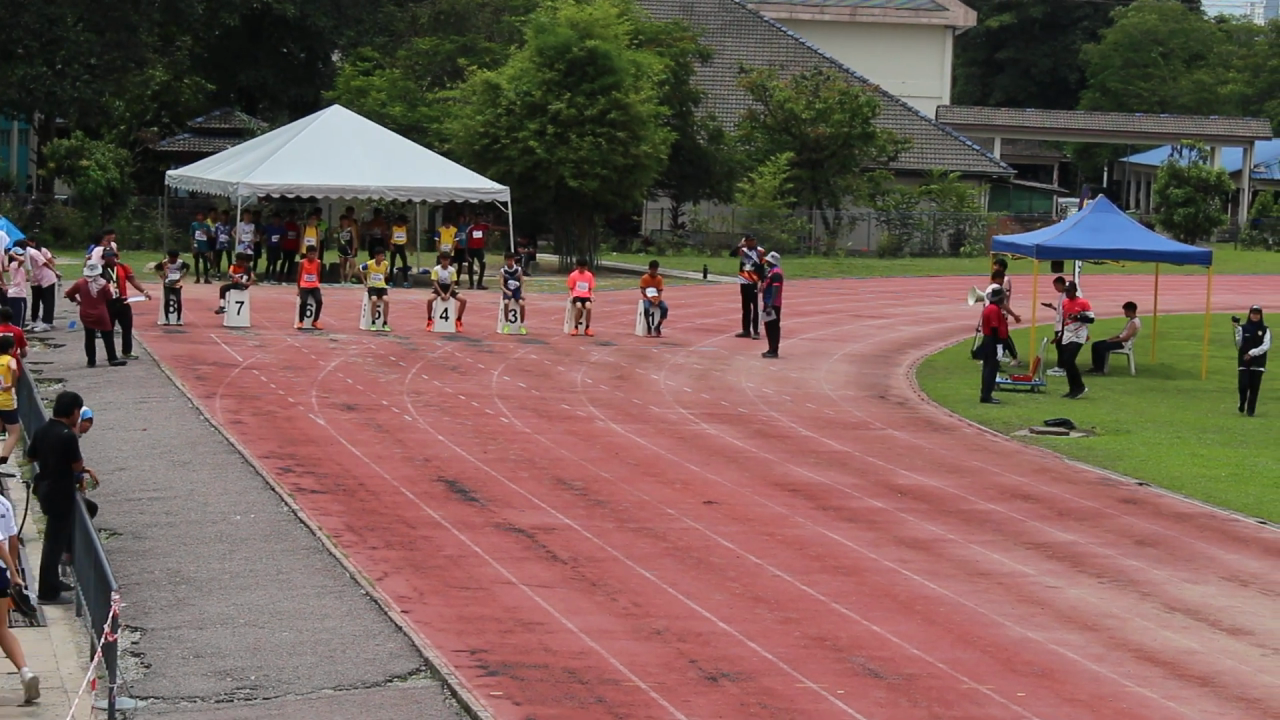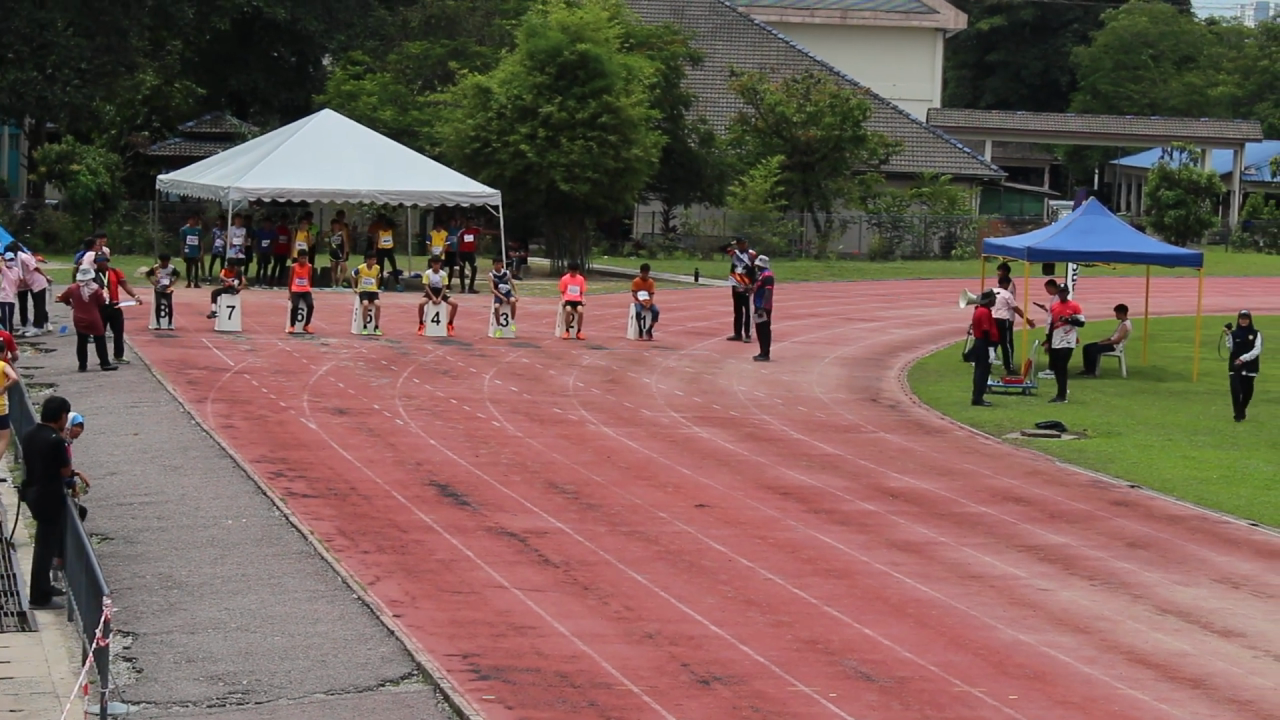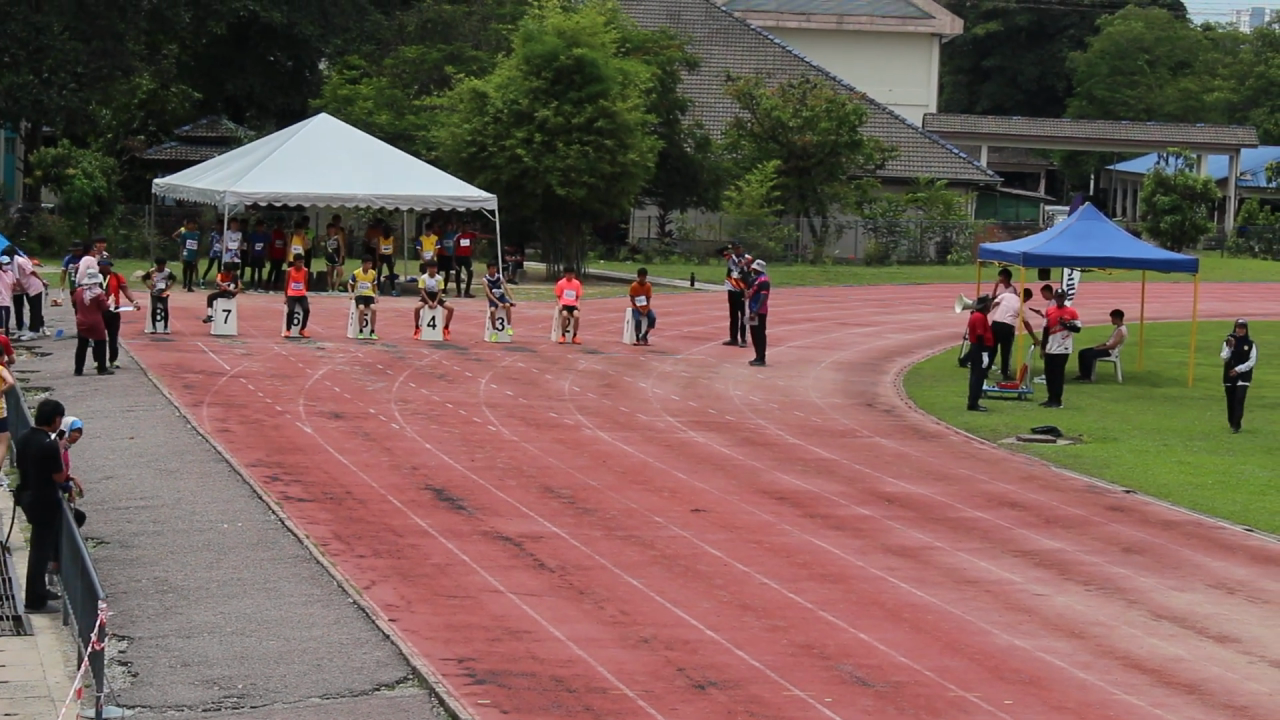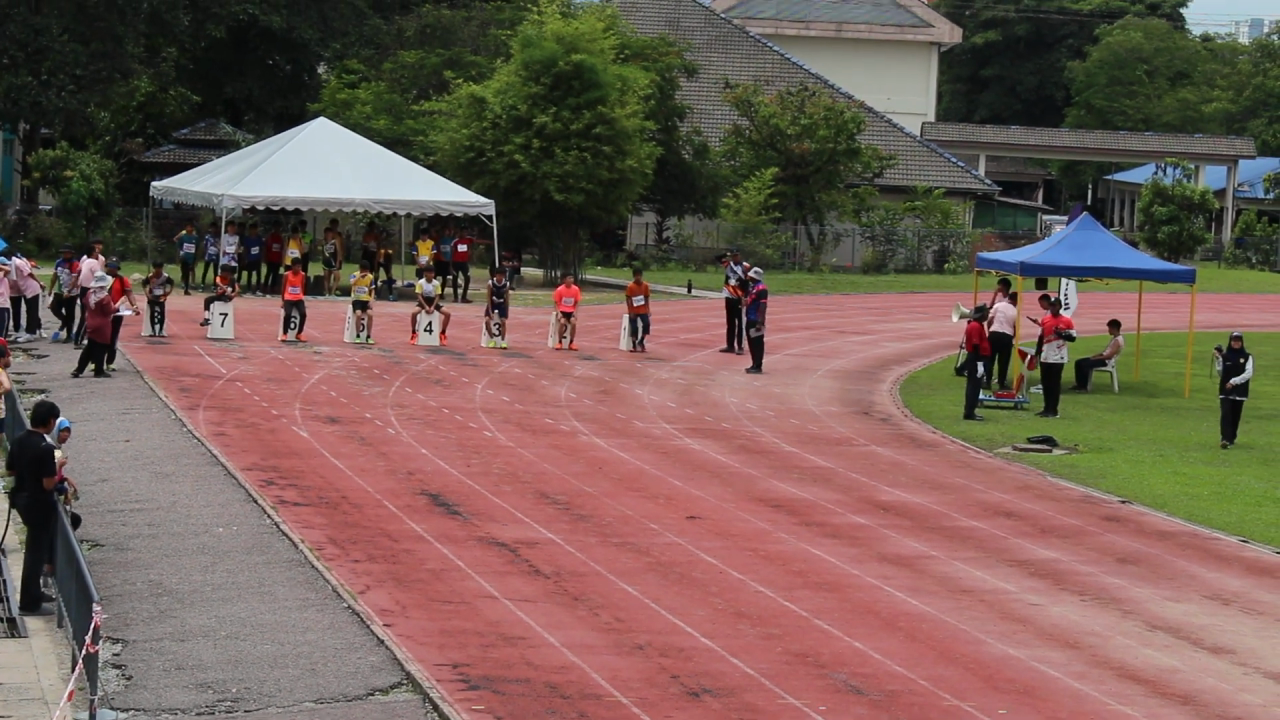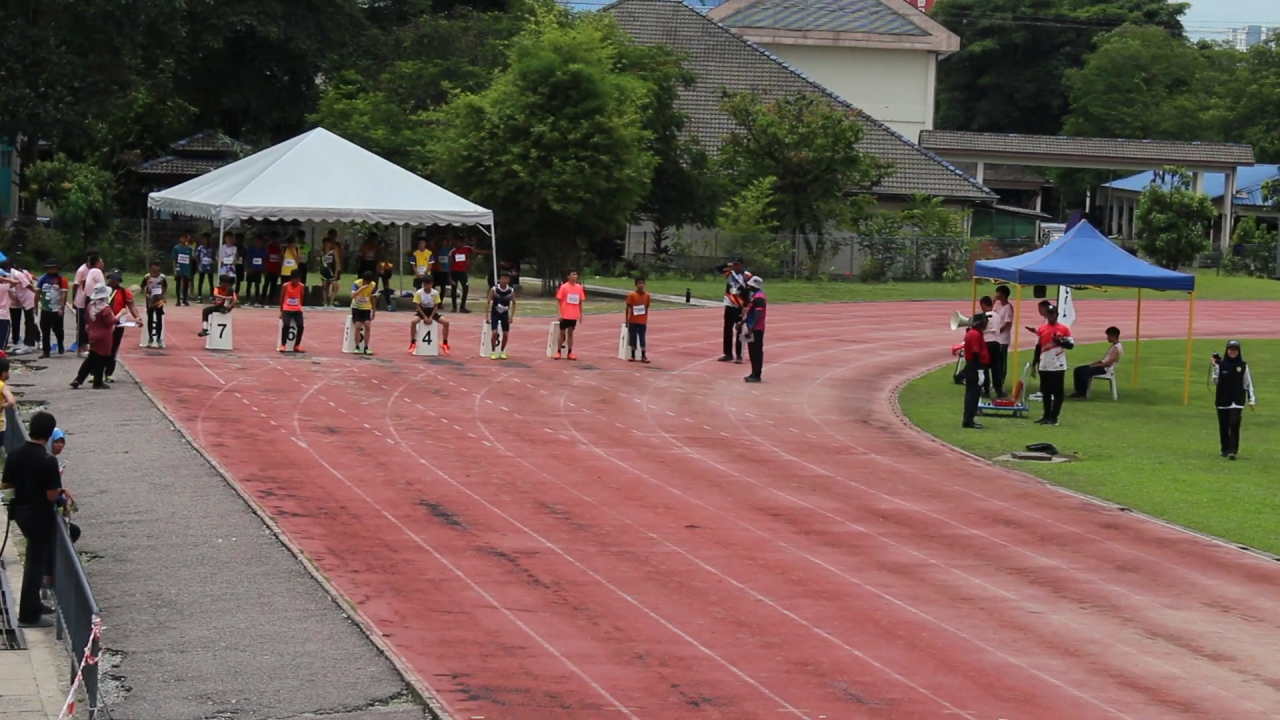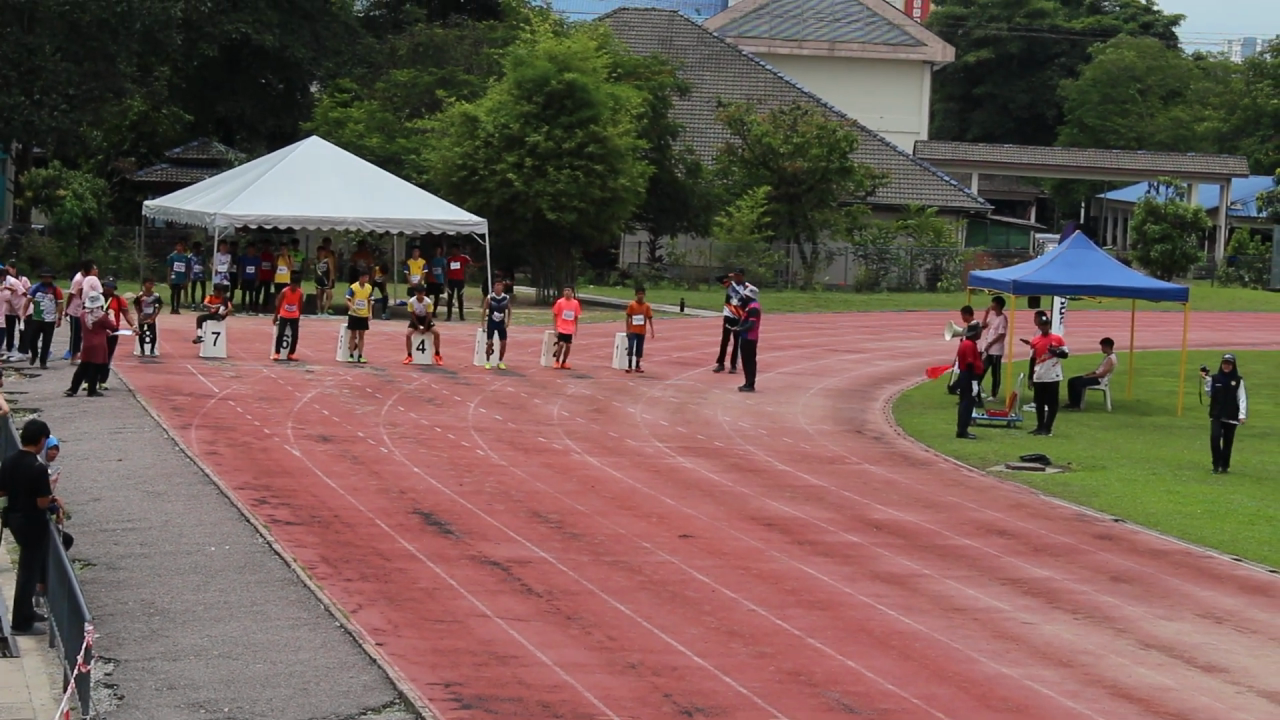
dt=0.5s
person 1, frame 1
left shoulder: (42, 430)
right shoulder: (67, 436)
left elbow: (30, 457)
right elbow: (77, 467)
left hip: (45, 488)
right hip: (60, 493)
left knee: (55, 538)
right knee: (56, 541)
left ankle: (52, 581)
right ankle: (48, 592)
person 1, frame 2
left shoulder: (29, 435)
right shoulder: (55, 440)
right elbow: (66, 472)
right wrist: (62, 442)
left hip: (33, 493)
right hip: (48, 498)
left knee: (45, 543)
right knee: (46, 546)
left ankle: (43, 586)
right ankle: (39, 597)
person 1, frame 3
left shoulder: (23, 439)
right shoulder: (49, 445)
right elbow: (58, 478)
right wrist: (59, 453)
left hip: (28, 497)
right hip: (43, 501)
left knee: (41, 546)
right knee: (41, 549)
left ankle: (38, 590)
right ankle: (35, 601)
person 1, frame 4
left shoulder: (18, 441)
right shoulder: (44, 448)
left elbow: (10, 470)
right elbow: (48, 484)
right wrist: (57, 467)
left hip: (22, 499)
right hip: (39, 504)
left knee: (36, 548)
right knee: (37, 551)
left ankle: (33, 592)
right ankle: (29, 603)
person 1, frame 5
right shoulder: (48, 461)
right elbow: (52, 496)
right wrist: (59, 487)
left hip: (22, 511)
right hip: (40, 516)
left knee: (35, 559)
right knee: (37, 562)
left ankle: (33, 604)
right ankle: (28, 615)
person 1, frame 6
right shoulder: (38, 468)
right elbow: (42, 503)
right wrist: (50, 489)
right hip: (32, 524)
left knee: (28, 567)
right knee: (29, 571)
left ankle: (26, 611)
right ankle: (21, 623)
